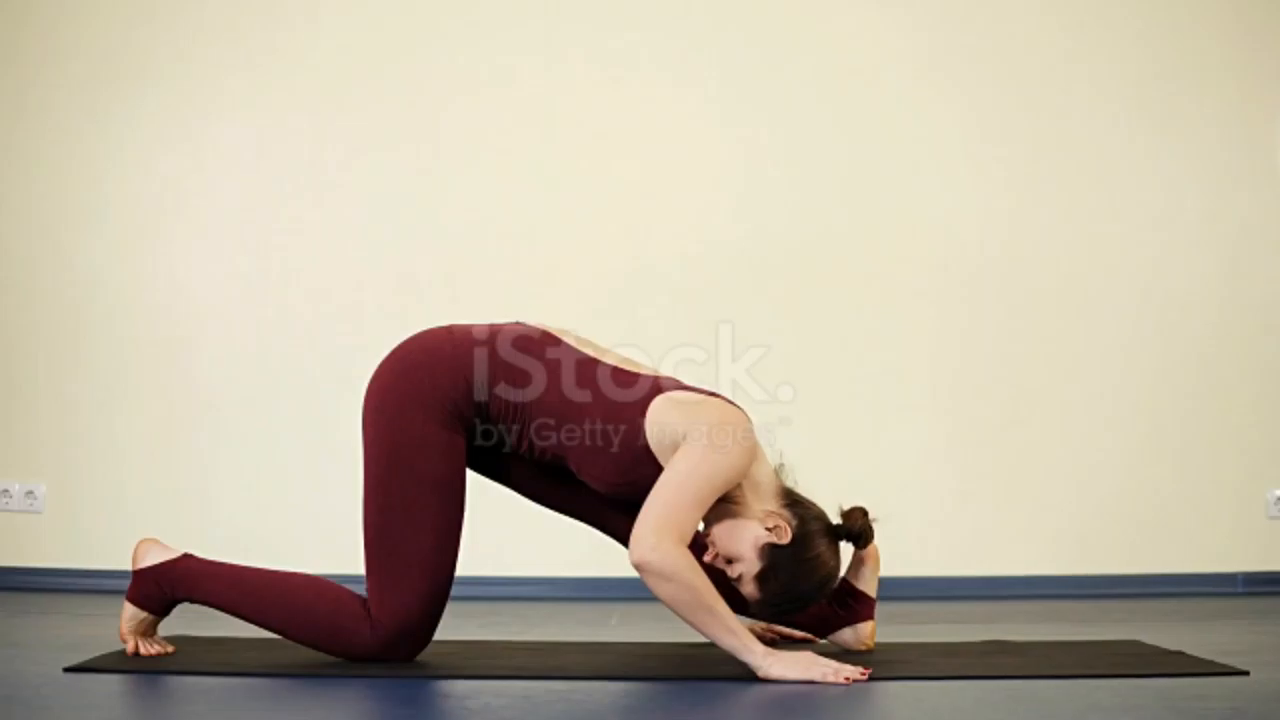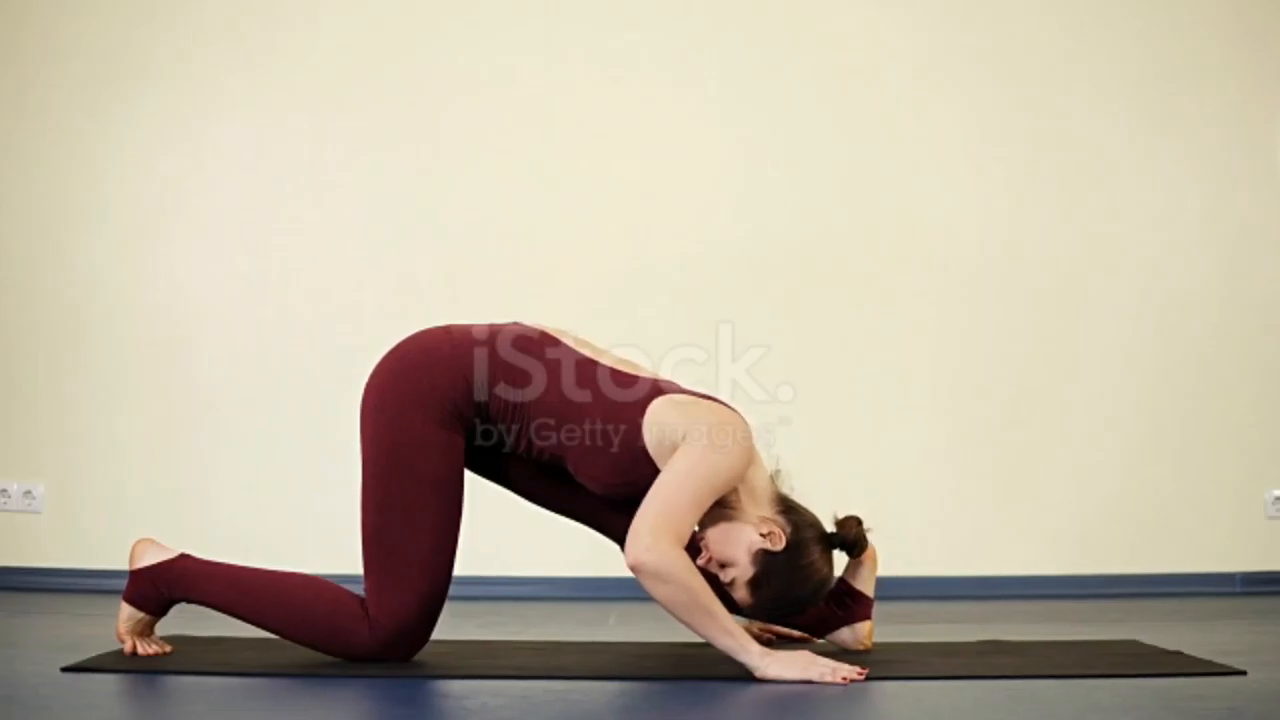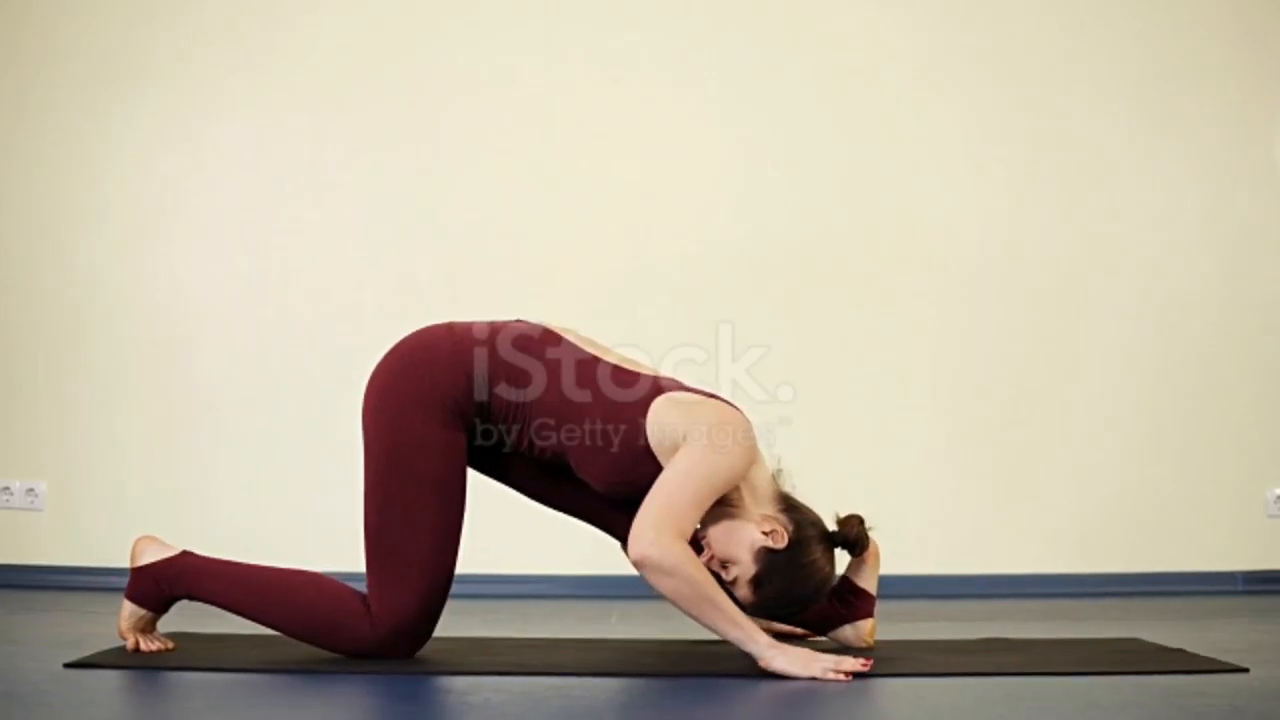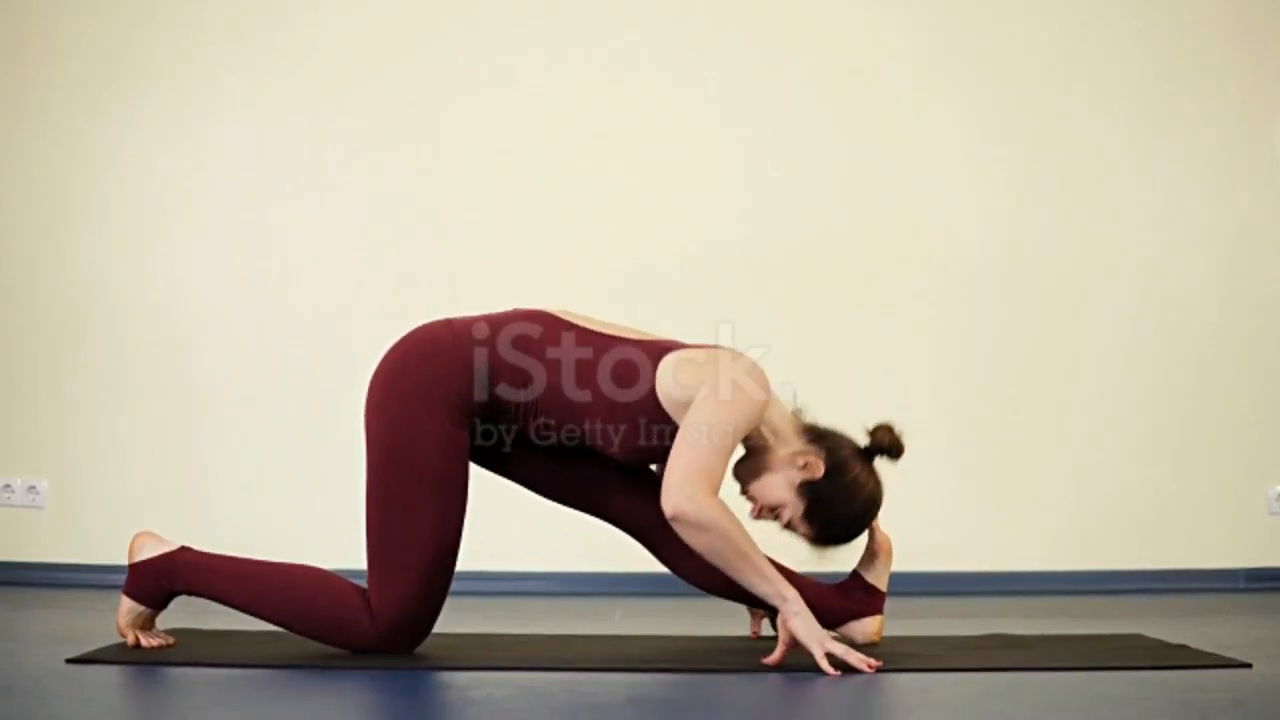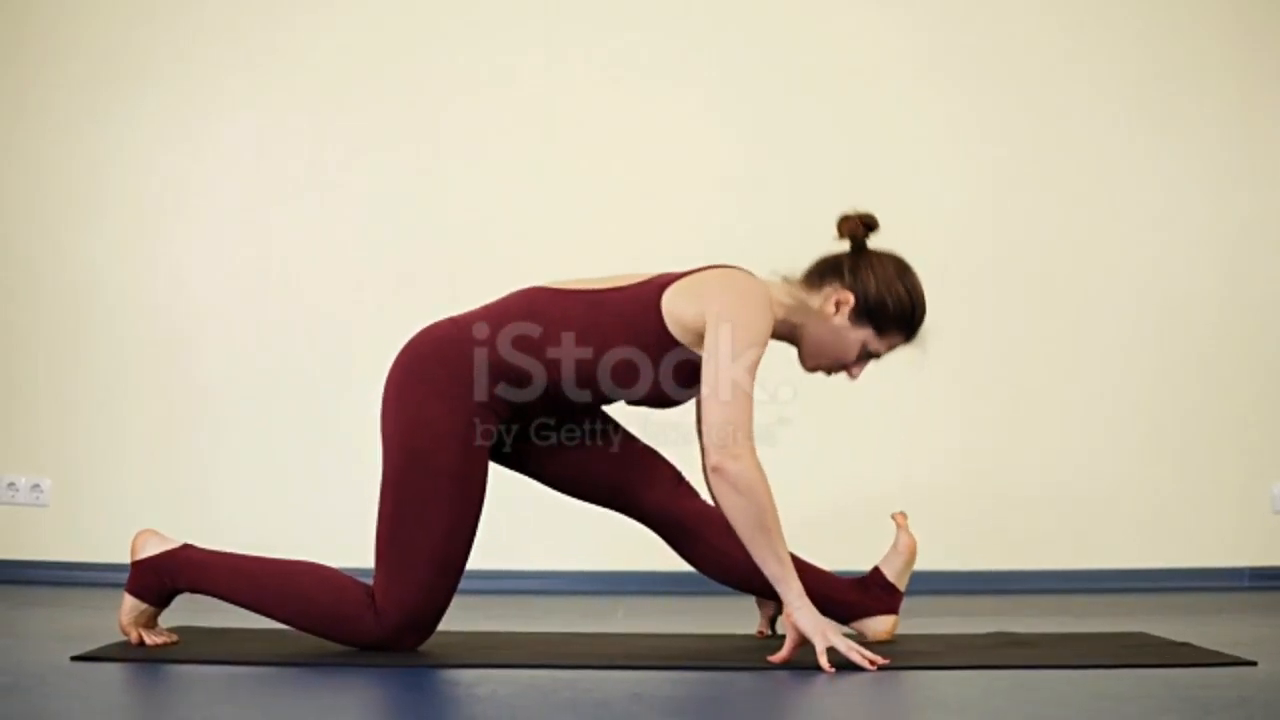
dt=0.4s
person 1, frame 1
left shoulder: (709, 458)
right shoulder: (727, 443)
left elbow: (665, 545)
right elbow: (653, 553)
right wrist: (759, 654)
left hip: (482, 395)
right hip: (431, 386)
right knee: (391, 633)
right ankle: (167, 574)
person 1, frame 2
left shoulder: (702, 463)
right shoulder: (724, 448)
left elbow: (656, 548)
right elbow: (649, 558)
right wrist: (756, 654)
left hip: (481, 393)
right hip: (429, 386)
right knee: (389, 633)
right ankle: (165, 575)
person 1, frame 3
left shoulder: (712, 462)
right shoulder: (728, 445)
left elbow: (658, 541)
right elbow: (652, 551)
right wrist: (761, 643)
left hip: (480, 393)
right hip: (429, 384)
right knee: (393, 629)
right ankle: (166, 571)
person 1, frame 4
left shoulder: (732, 407)
right shoulder: (742, 393)
left elbow: (674, 511)
right elbow: (690, 507)
left wrist: (788, 596)
right wrist: (788, 598)
left hip: (490, 392)
right hip: (432, 385)
right knee: (390, 627)
right ankle: (165, 568)
person 1, frame 5
left shoulder: (735, 312)
right shoulder: (744, 306)
left elbow: (717, 466)
right elbow: (730, 462)
left wrist: (768, 577)
right wrist: (795, 598)
left hip: (506, 392)
right hip: (448, 387)
right knee: (393, 625)
right ankle: (169, 567)
